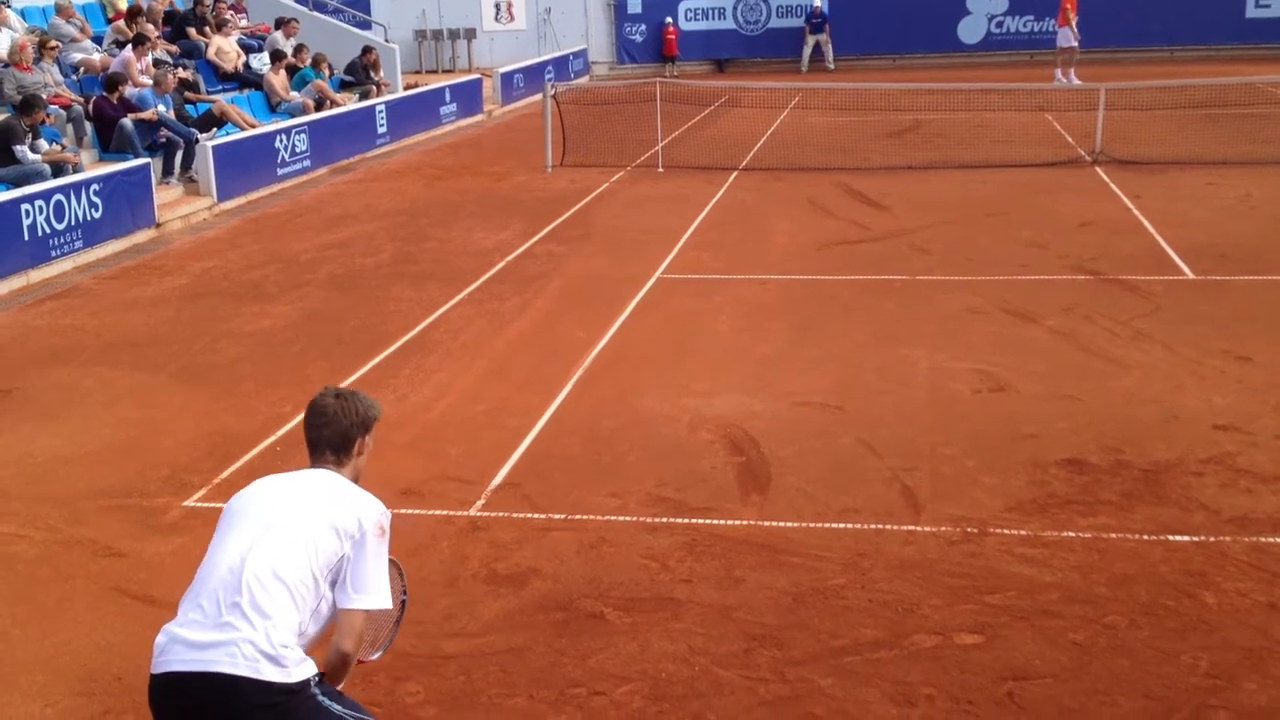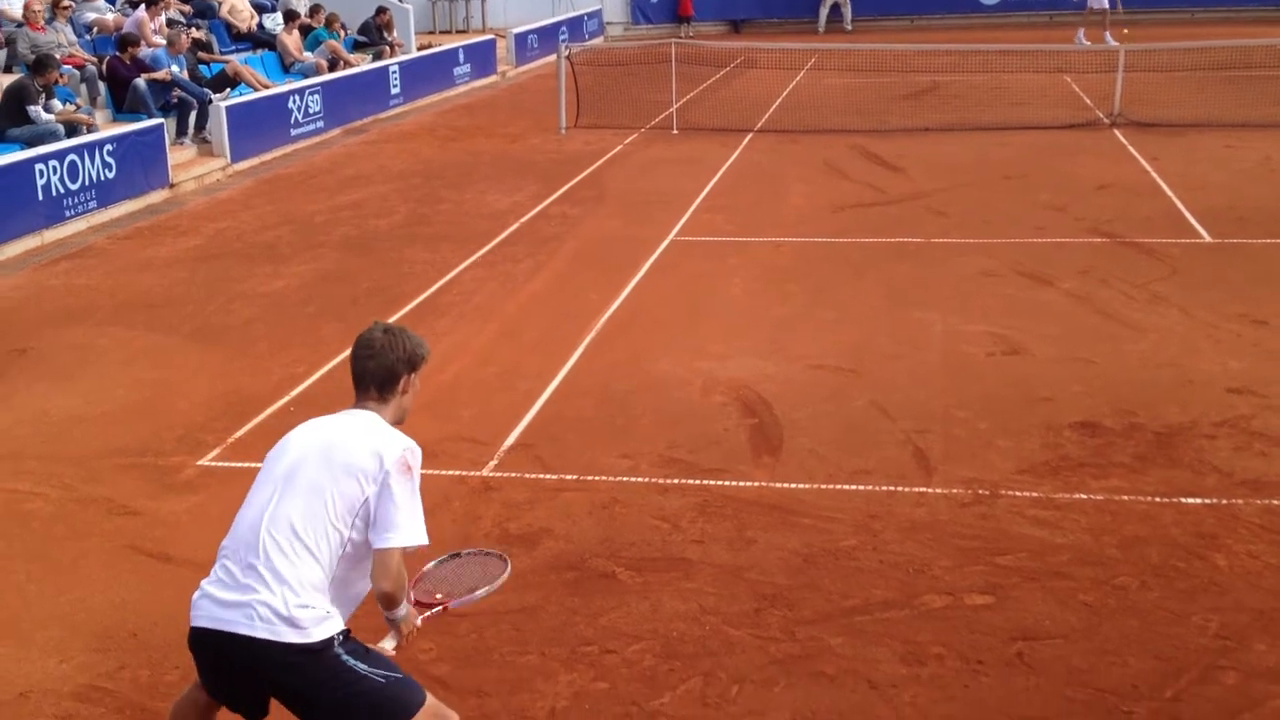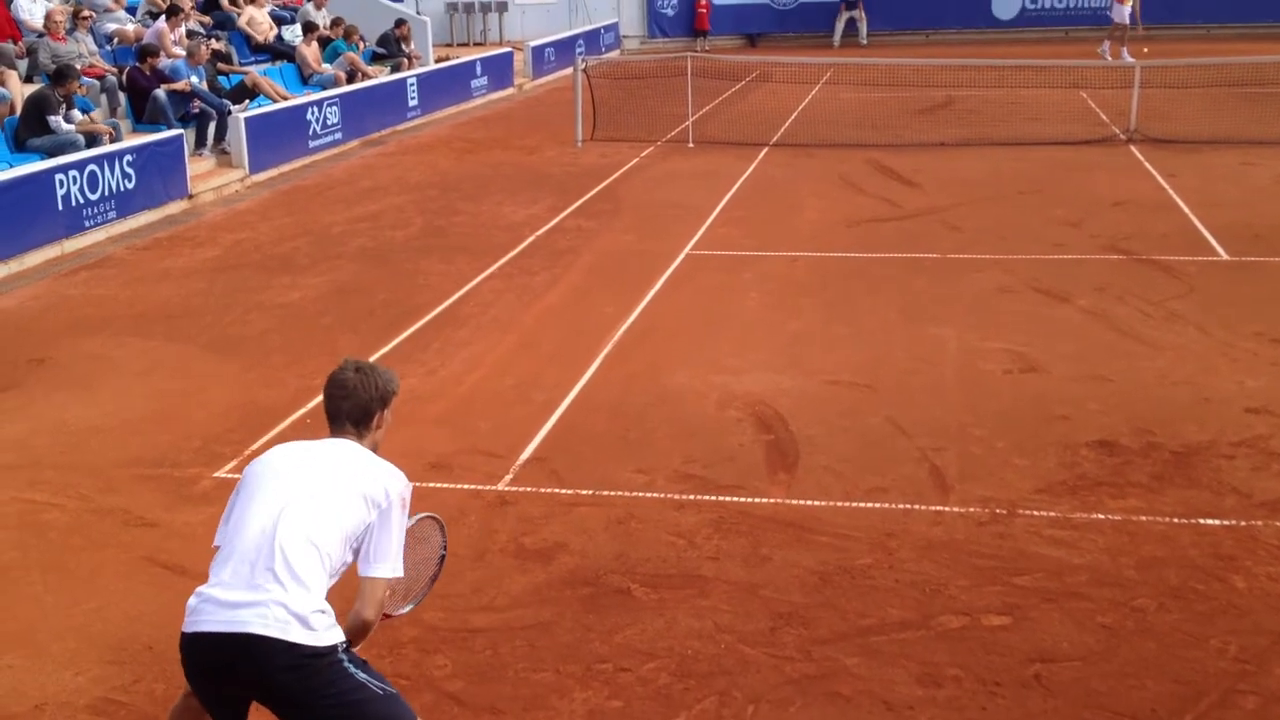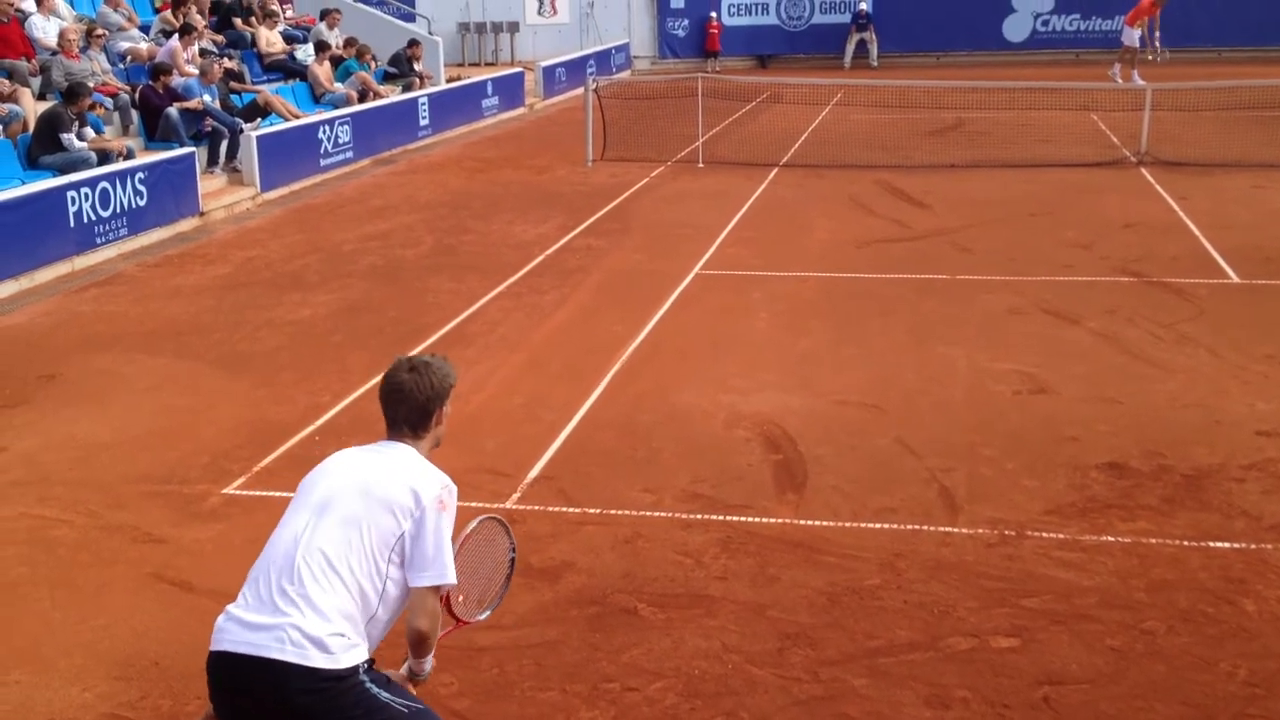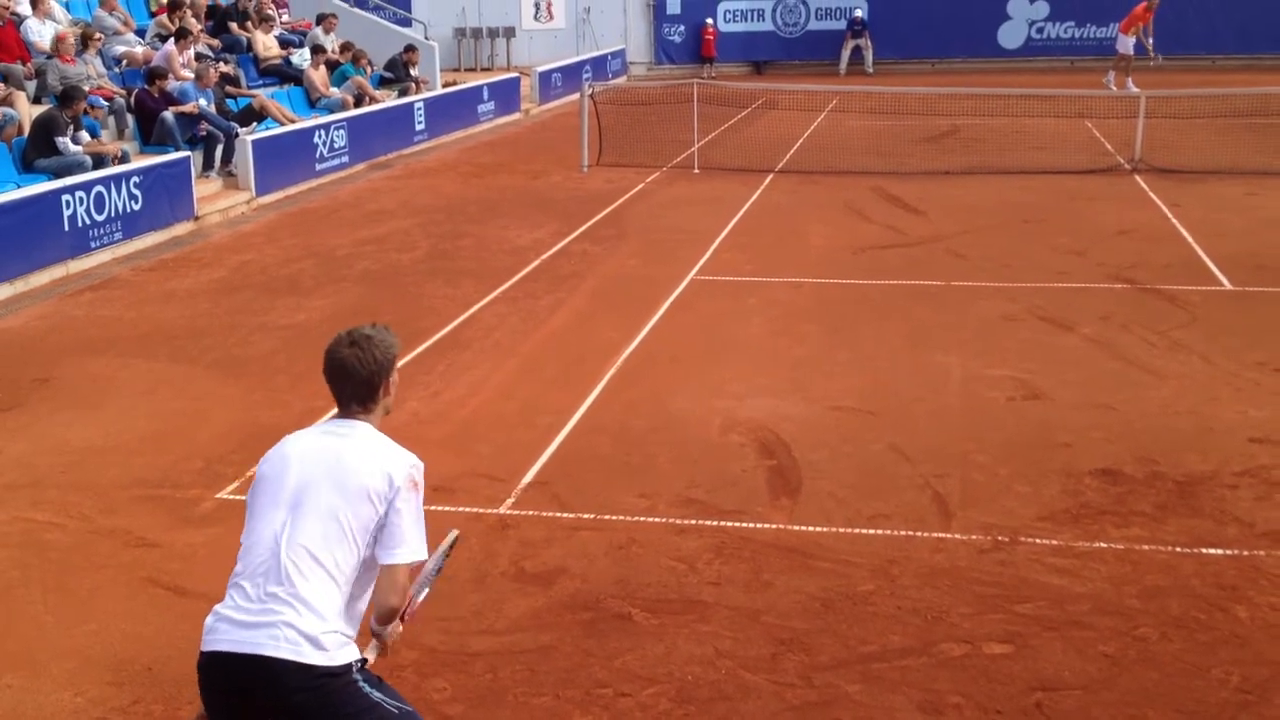
dt=0.7s
person 1, frame 1
left shoulder: (251, 491)
right shoulder: (365, 510)
right elbow: (346, 643)
right wrist: (326, 691)
left hip: (174, 668)
right hip: (260, 677)
person 1, frame 2
left shoulder: (302, 434)
right shoulder: (393, 449)
right elbow: (386, 581)
left wrist: (344, 640)
right wrist: (400, 616)
left hip: (211, 620)
right hip: (287, 635)
person 1, frame 3
left shoulder: (268, 459)
right shoulder: (387, 479)
right elbow: (367, 611)
right wrist: (339, 649)
left hip: (207, 628)
right hip: (291, 639)
person 1, frame 4
left shoulder: (335, 463)
right shoulder: (430, 486)
right elbow: (422, 621)
left wrist: (377, 676)
right wrist: (420, 666)
left hip: (231, 649)
right hip: (310, 664)
person 1, frame 5
left shoulder: (282, 450)
right shoulder: (397, 465)
right elbow: (391, 597)
right wrist: (381, 630)
left hip: (224, 648)
right hip: (306, 661)
